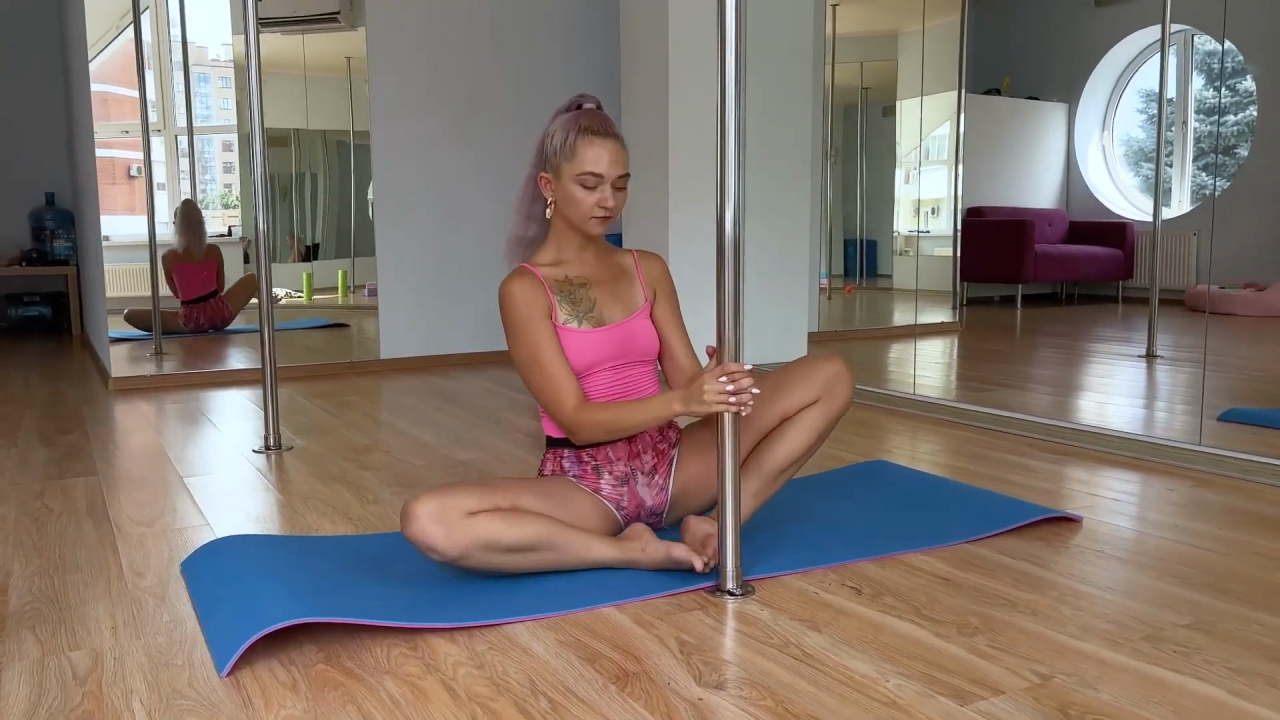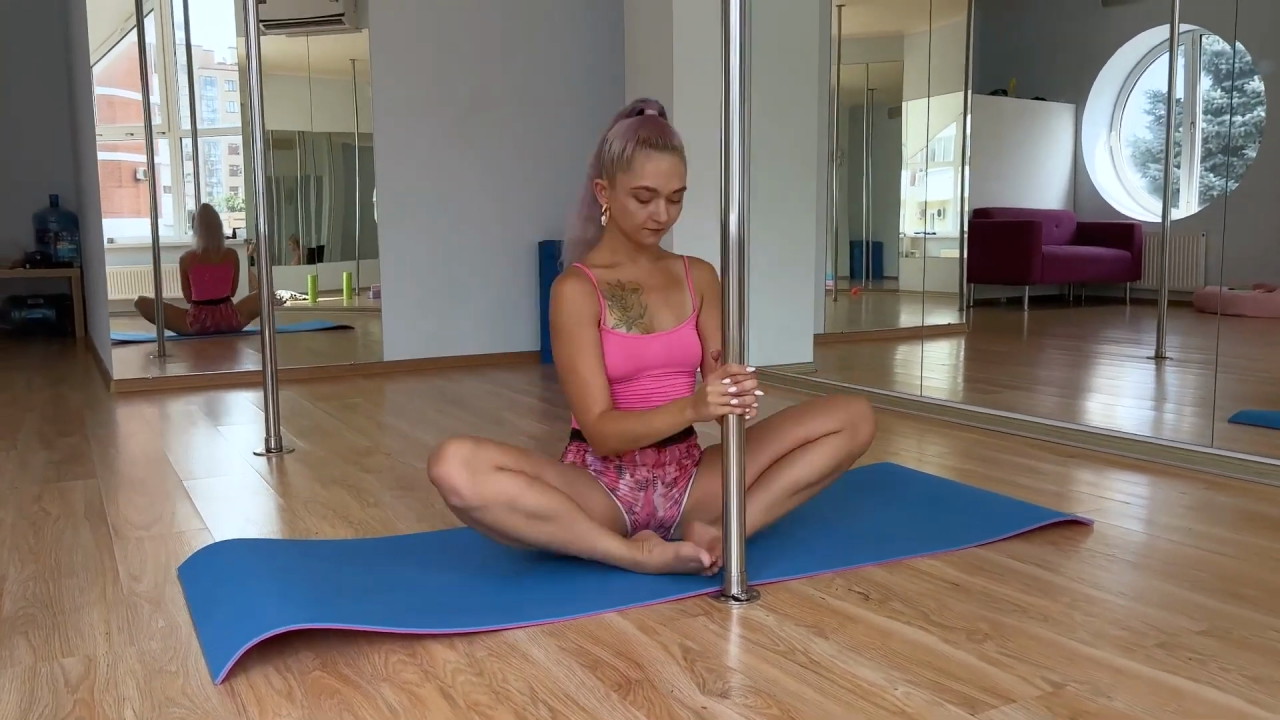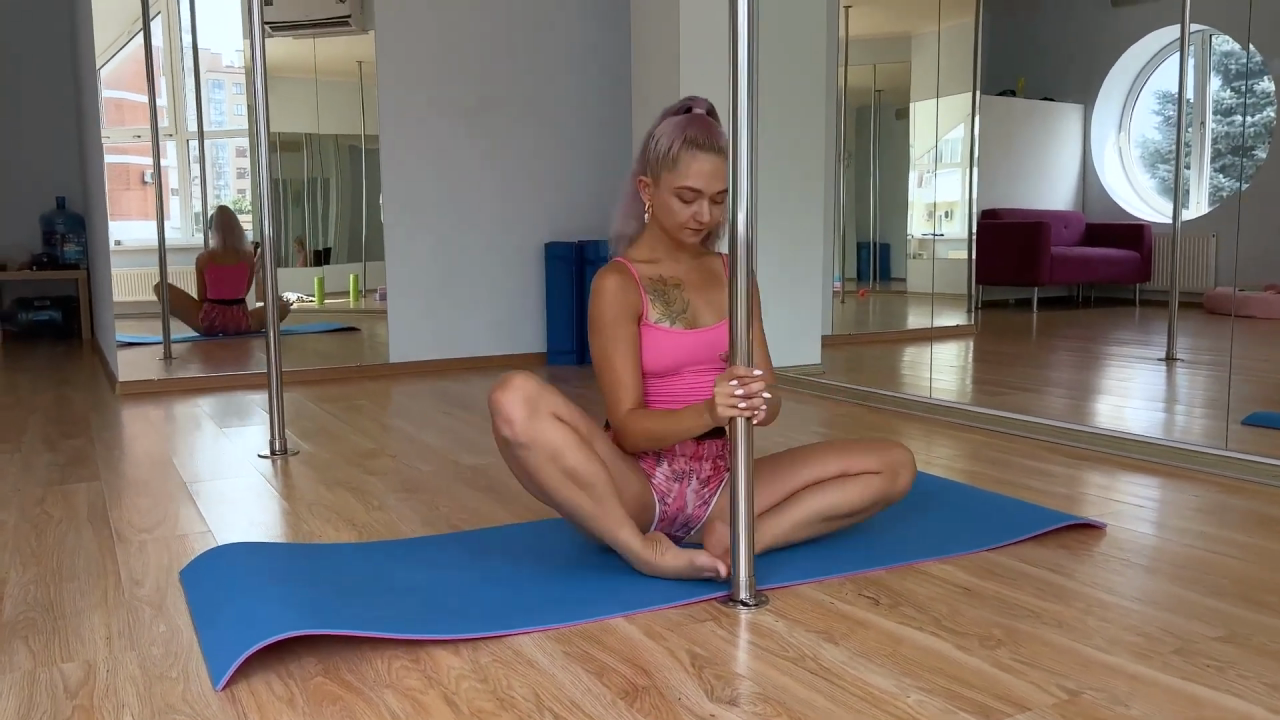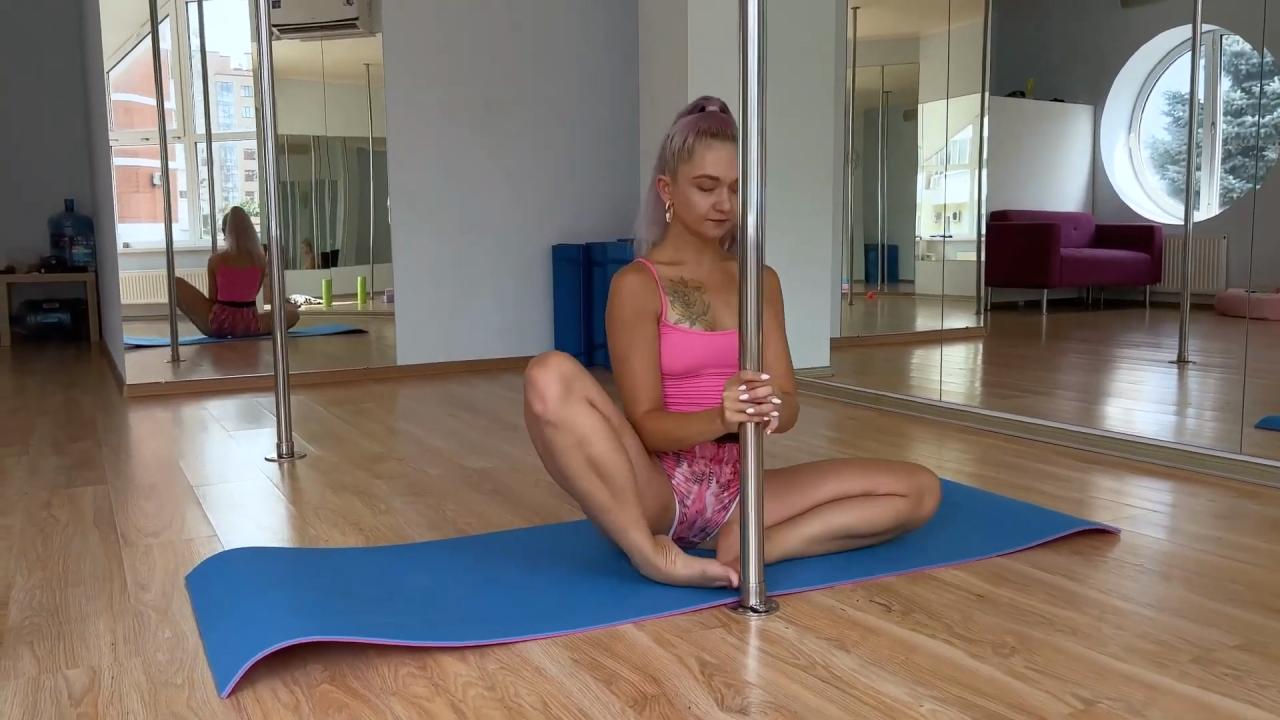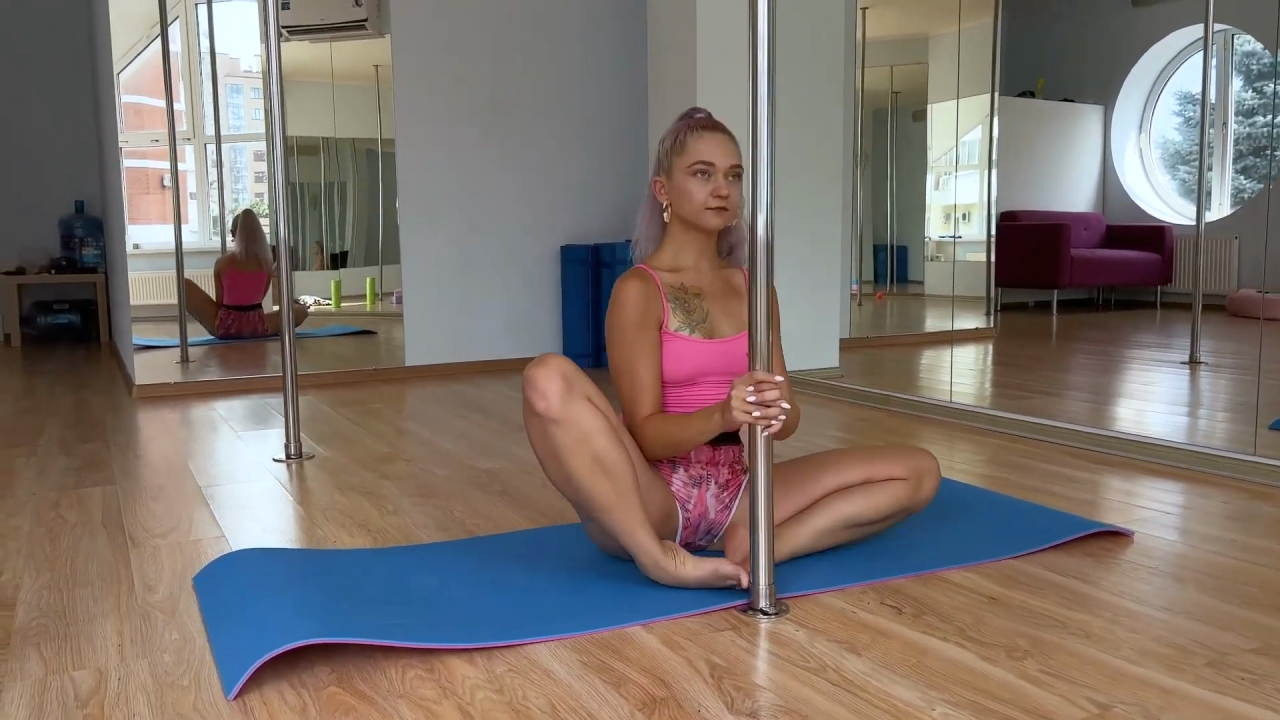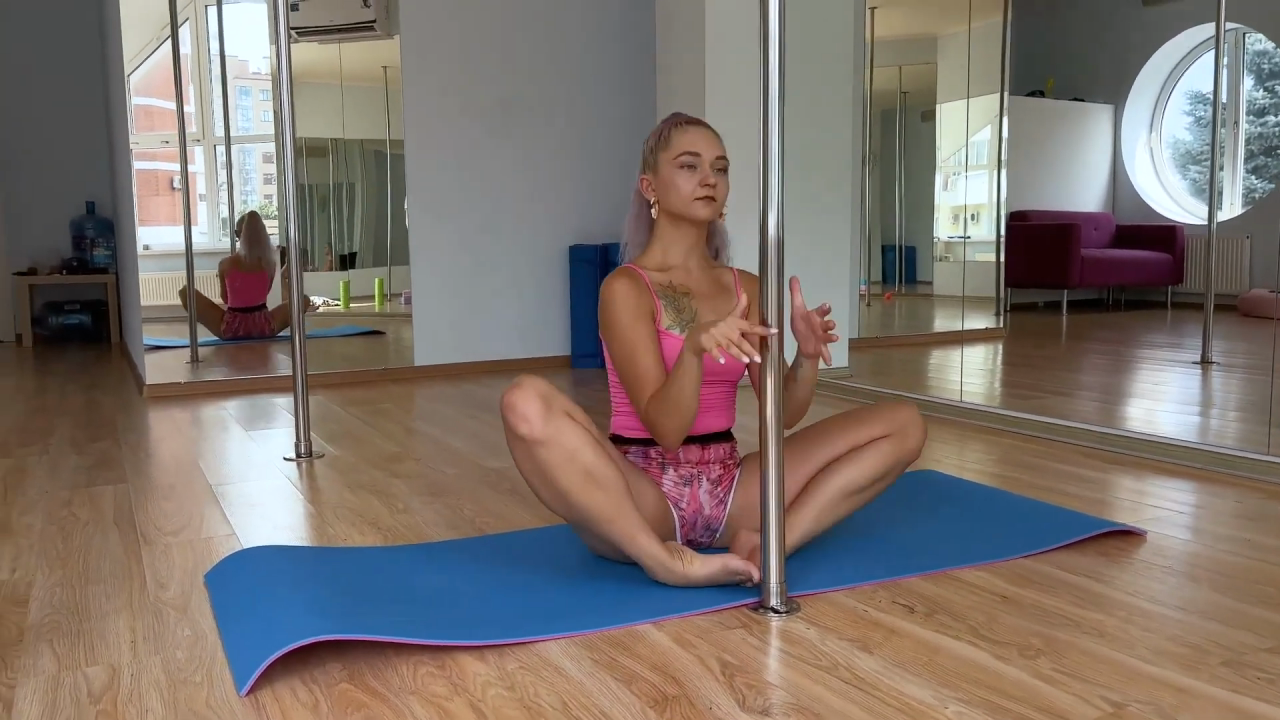
dt=0.2s
person 1, frame 1
left shoulder: (647, 270)
right shoulder: (524, 289)
left elbow: (687, 379)
right elbow: (577, 421)
left wrist: (717, 387)
right wrist: (682, 402)
left hip: (668, 466)
right hip: (584, 487)
left knee: (831, 377)
right knee: (427, 523)
left ankle: (715, 526)
right ankle: (628, 551)
person 1, frame 2
left shoulder: (698, 277)
right shoulder: (576, 289)
left elbow: (719, 380)
right elbow: (602, 431)
left wrist: (733, 394)
right wrist: (693, 408)
left hip: (686, 479)
right hip: (601, 490)
left knee: (854, 418)
right knee: (450, 469)
left ankle: (717, 531)
right ankle: (631, 551)
person 1, frame 3
left shoulder: (735, 276)
right shoulder: (617, 283)
left elbow: (770, 398)
right elbow: (629, 426)
left wrist: (757, 401)
right wrist: (708, 413)
left hip: (714, 481)
right hip: (633, 484)
left knee: (895, 466)
right knee: (514, 397)
left ankle: (736, 541)
right ankle: (644, 550)
person 1, frame 4
left shoulder: (761, 281)
right shoulder: (636, 284)
left elbow: (789, 406)
right elbow: (646, 426)
left wrist: (768, 407)
right wrist: (720, 418)
left hip: (733, 486)
right hip: (654, 487)
left knee: (920, 492)
right knee: (551, 376)
left ankle: (747, 546)
right ankle: (653, 556)
person 1, frame 5
left shoulder: (753, 288)
right shoulder: (638, 289)
left elbow: (781, 421)
right elbow: (645, 434)
left wrist: (778, 406)
right wrist: (722, 412)
left hip: (732, 490)
right hip: (653, 494)
left knee: (919, 472)
right knee: (547, 377)
left ankle: (755, 550)
right ankle: (660, 559)
person 1, frame 6
left shoulder: (742, 287)
right shoulder: (626, 288)
left elbow: (787, 410)
right elbow: (664, 426)
left wrist: (808, 355)
right wrist: (700, 348)
left hip: (728, 486)
right hip: (646, 493)
left knee: (905, 424)
right knee: (525, 402)
left ankle: (768, 546)
right ankle: (665, 560)
